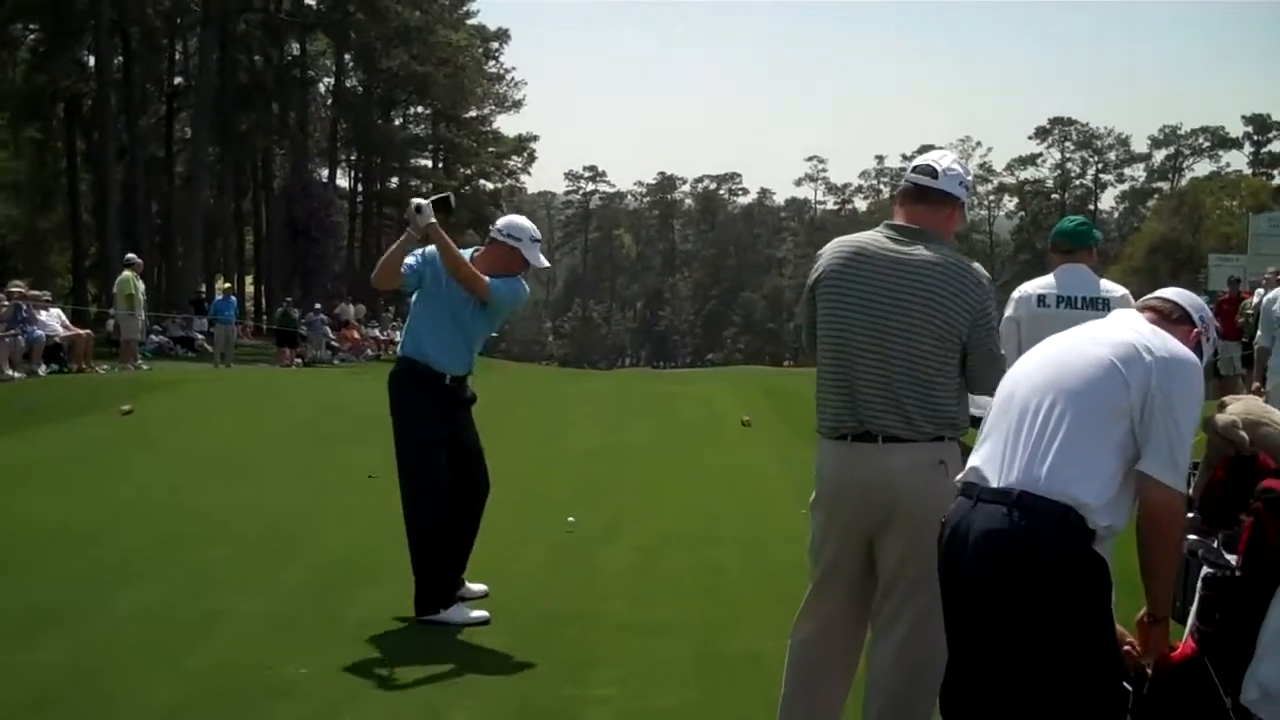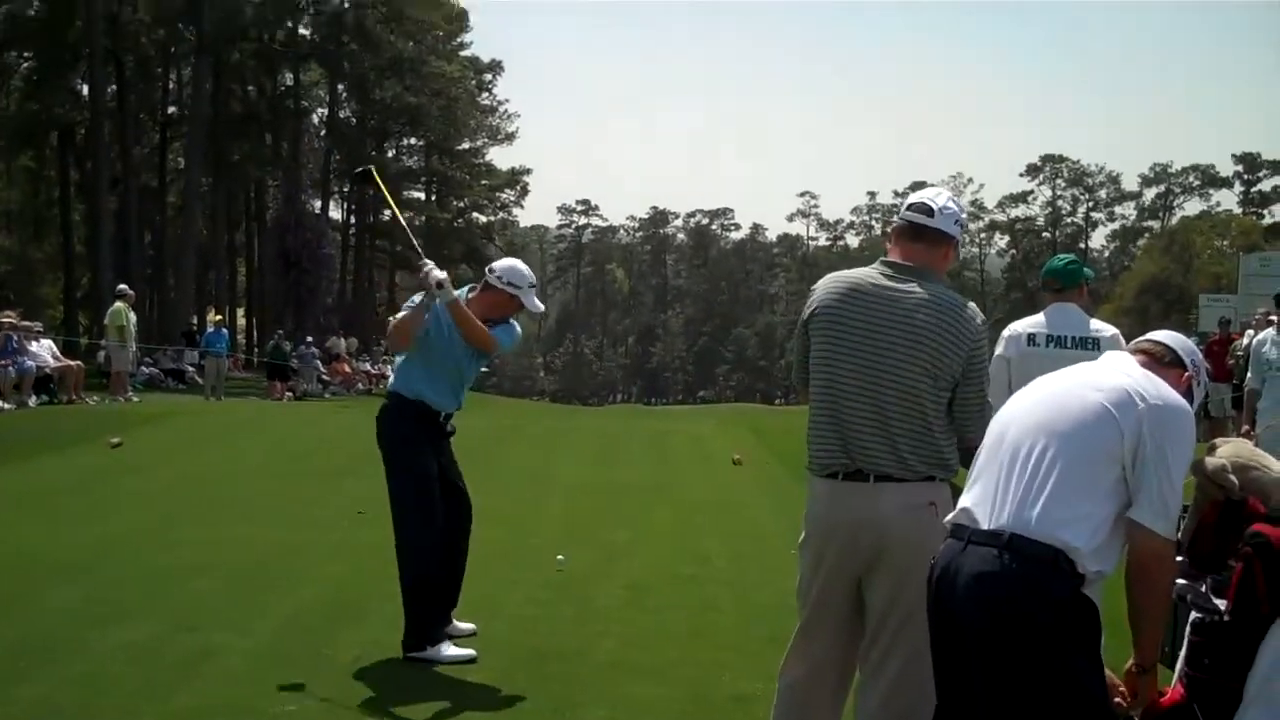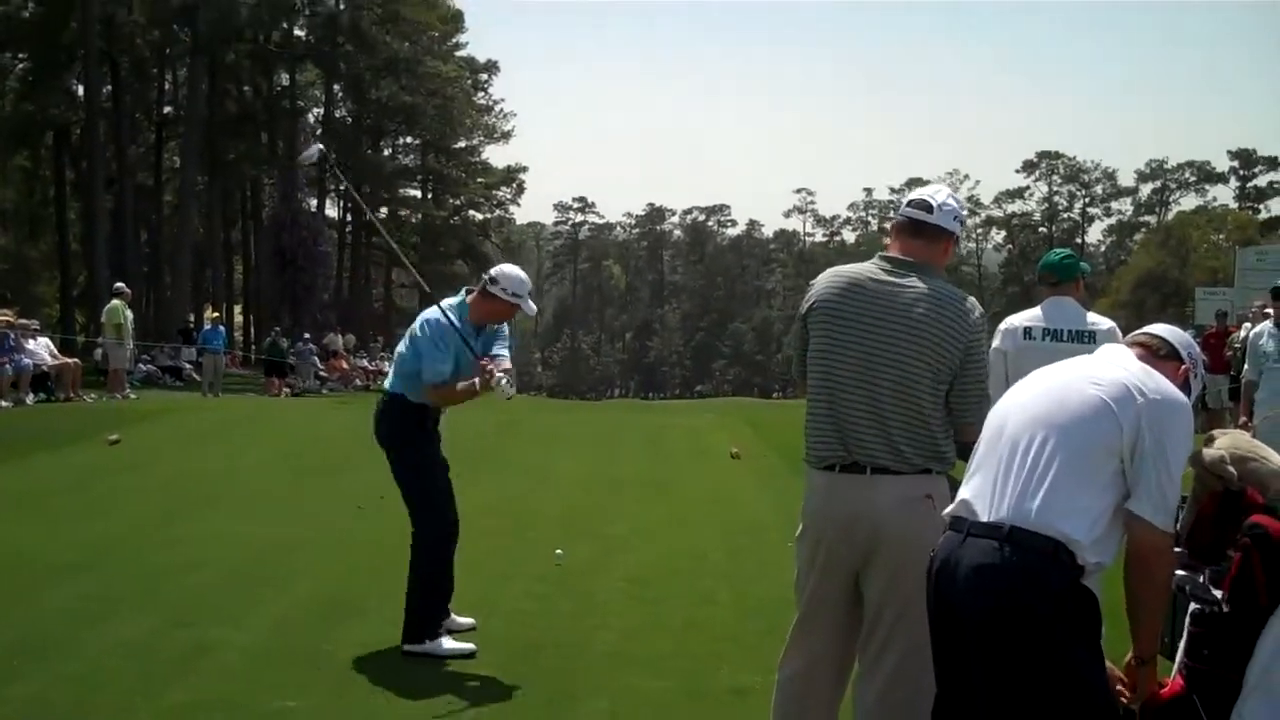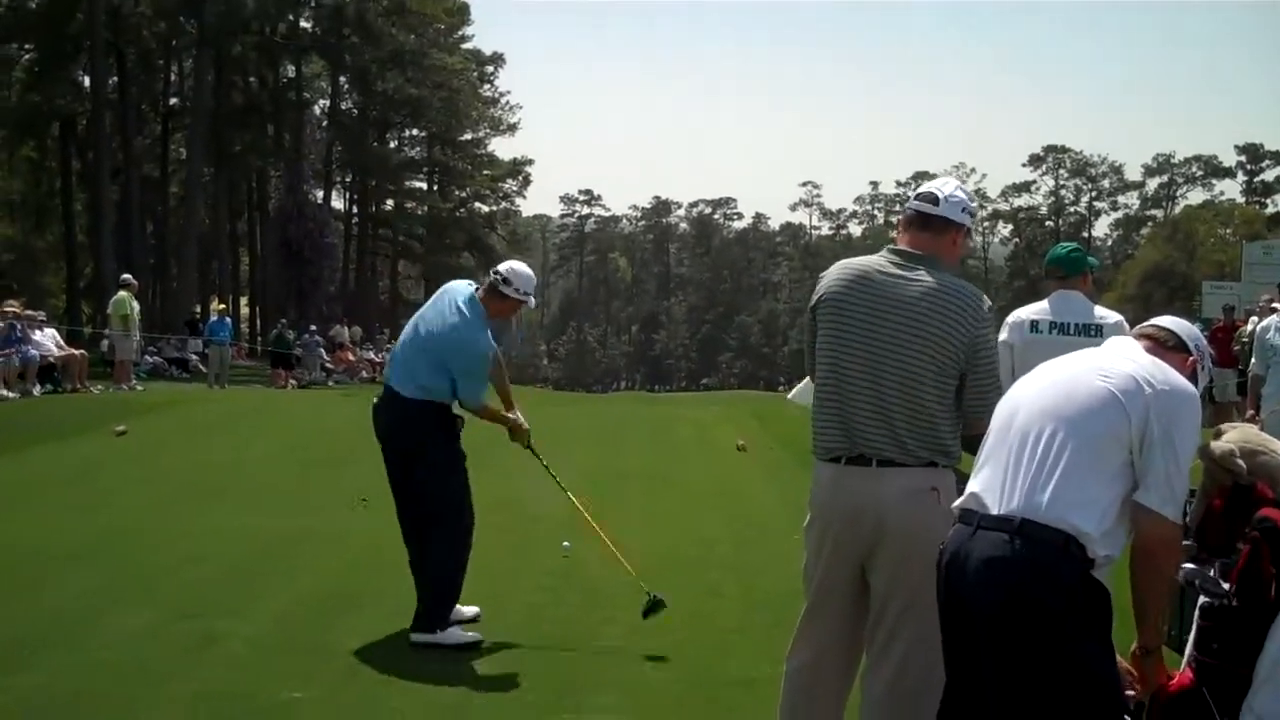
dt=0.1s
person 1, frame 1
left shoulder: (835, 257)
right shoulder: (968, 280)
right elbow: (987, 382)
left hip: (842, 461)
right hip: (923, 469)
left knee: (826, 613)
right knee: (911, 628)
person 1, frame 2
left shoulder: (827, 292)
right shoulder: (962, 318)
right elbow: (972, 434)
left hip: (832, 500)
right hip: (915, 508)
left knee: (815, 653)
right knee: (900, 666)
person 1, frame 3
left shoulder: (827, 286)
right shoulder: (960, 312)
right elbow: (970, 429)
left hip: (829, 492)
right hip: (912, 500)
left knee: (814, 645)
right knee: (899, 660)
person 1, frame 4
left shoulder: (836, 279)
right shoulder: (968, 307)
right elbow: (980, 422)
left hip: (836, 484)
right hip: (918, 492)
left knee: (821, 638)
right knee: (906, 652)
person 2, frame 1
left shoulder: (514, 291)
right shoulder: (432, 258)
left elbow: (470, 281)
right elbow: (382, 280)
left wrist: (434, 230)
right wrist: (413, 235)
left hip: (455, 389)
right hip: (416, 384)
left knee: (472, 485)
right knee: (429, 492)
left ankle: (449, 580)
right ankle: (433, 600)
person 2, frame 2
left shoulder: (508, 331)
right shoulder: (433, 307)
left elbow: (482, 343)
right elbow: (395, 341)
left wrist: (451, 295)
right wrist: (429, 298)
left hip: (435, 426)
right hip: (406, 422)
left knee: (455, 520)
right knee: (423, 528)
left ankle: (436, 617)
right ankle: (422, 638)
person 2, frame 3
left shoulder: (495, 329)
right shoulder: (437, 323)
left elbow: (501, 367)
right elbow: (438, 396)
left wrist: (494, 379)
right wrist: (478, 385)
left hip: (420, 422)
right hip: (405, 419)
left knee: (439, 519)
right knee: (437, 522)
left ankle: (434, 612)
right ankle: (421, 632)
person 2, frame 4
left shoulder: (457, 289)
right shoulder: (474, 343)
right elbow: (473, 406)
left wrist: (511, 404)
right wrist: (510, 422)
left hip: (391, 412)
right hip: (428, 423)
left knee: (417, 516)
right knee: (452, 519)
left ankle: (436, 606)
right ankle: (432, 622)
person 3, frame 1
left shoulder: (1063, 341)
right shoulder: (1174, 359)
right elbow: (1161, 506)
right wrist: (1158, 615)
left hip: (966, 526)
right hip: (1042, 546)
person 3, frame 2
left shoulder: (1049, 384)
right shoulder: (1165, 405)
right elbow: (1150, 553)
right wrist: (1146, 664)
left hip: (953, 569)
right hip: (1031, 589)
person 3, frame 3
left shoulder: (1047, 376)
right shoulder: (1164, 398)
right elbow: (1149, 546)
right wrist: (1145, 656)
left hip: (953, 561)
right hip: (1029, 582)
person 3, frame 4
left shoulder: (1053, 370)
right shoulder: (1172, 390)
right elbow: (1155, 538)
right wrist: (1149, 647)
left hip: (962, 553)
right hip: (1040, 572)
